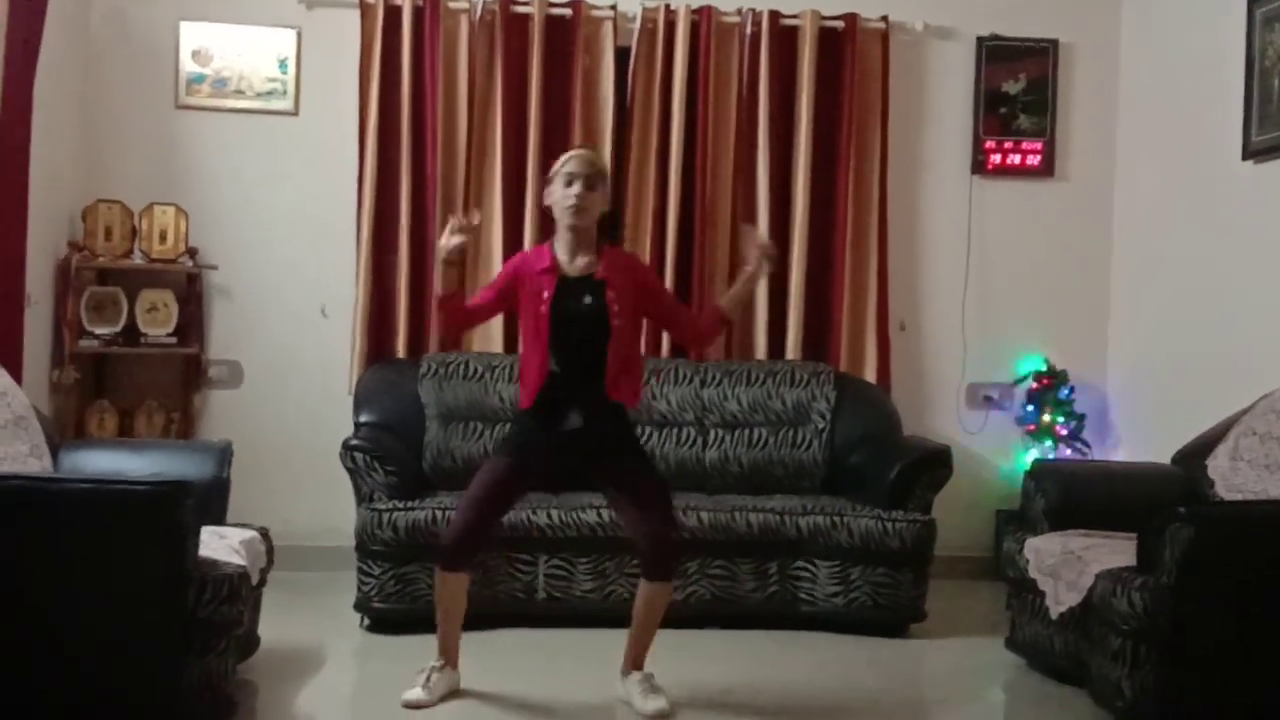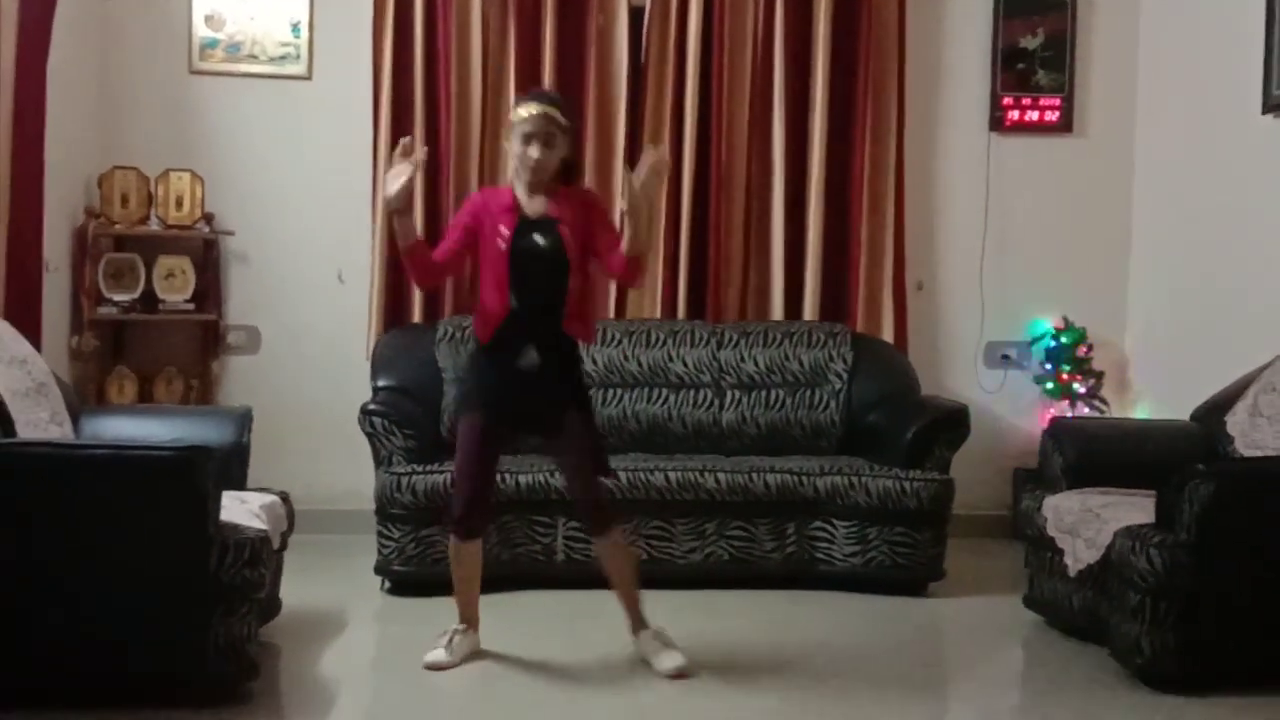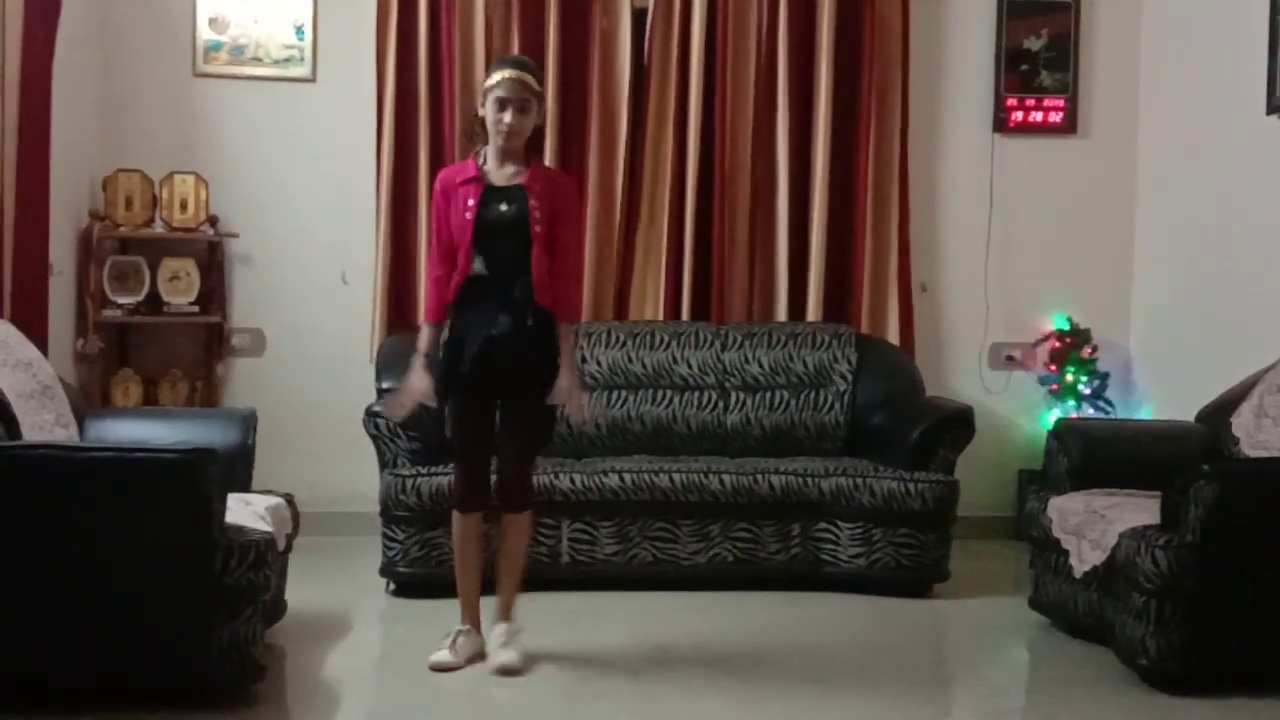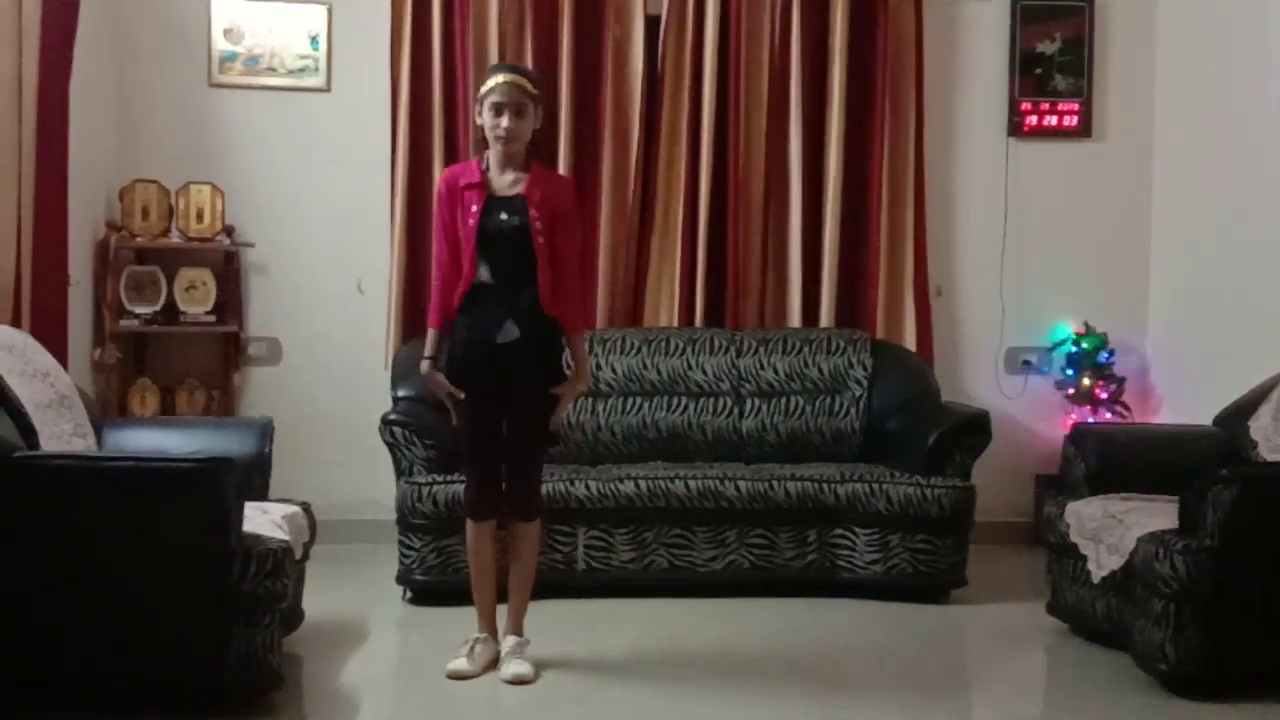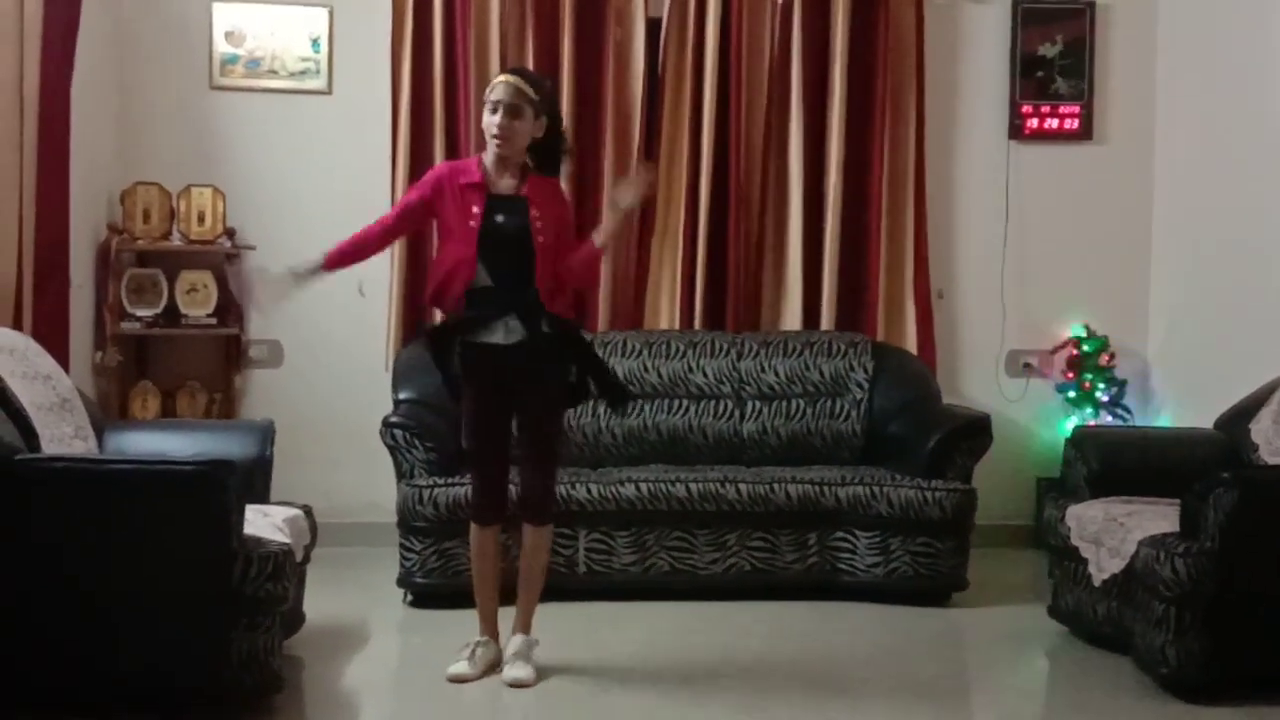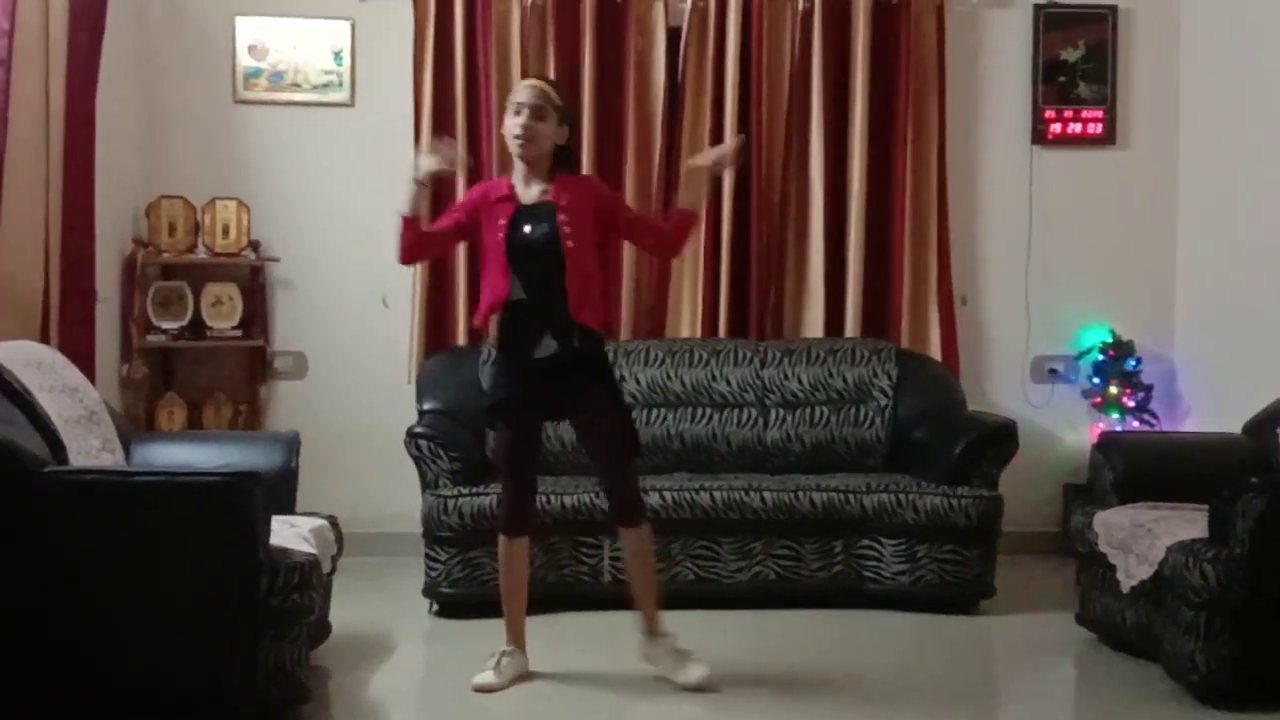
dt=0.3s
person 1, frame 1
left shoulder: (629, 271)
right shoulder: (527, 267)
left elbow: (693, 331)
right elbow: (458, 321)
left wrist: (749, 278)
right wrist: (446, 262)
left hip: (606, 426)
right hip: (538, 426)
left knee: (661, 548)
right knee: (456, 540)
left ankle: (634, 673)
right ankle: (446, 666)
person 1, frame 2
left shoulder: (583, 208)
right shoulder: (481, 207)
left elbow: (621, 270)
right elbow: (430, 273)
left wrist: (635, 202)
right wrist: (397, 210)
left hip: (558, 370)
right hip: (493, 367)
left knee: (591, 503)
right knee: (464, 505)
left ankle: (642, 628)
right ankle: (466, 626)
person 1, frame 3
left shoulder: (556, 188)
right shoulder: (451, 183)
left elbow: (565, 282)
right elbow: (438, 277)
left wrist: (568, 367)
right wrist: (423, 360)
left hip: (529, 342)
right hip: (467, 341)
left knee: (514, 483)
right knee: (467, 486)
left ankle: (506, 624)
right ankle: (468, 627)
person 1, frame 4
left shoulder: (555, 190)
right shoulder: (455, 184)
left elbow: (573, 283)
right elbow: (442, 276)
left wrist: (575, 362)
right wrist: (433, 354)
left hip: (533, 349)
right hip: (473, 346)
left knee: (524, 490)
right knee: (480, 489)
left ankle: (515, 636)
right ankle: (485, 635)
person 1, frame 5
left shoulder: (550, 196)
right shoulder: (450, 180)
left elbow: (567, 280)
right elbow: (383, 232)
left wrist: (613, 220)
right wrist: (308, 270)
left hip: (543, 352)
right hip: (478, 351)
left knee: (538, 494)
right knee: (488, 496)
left ankle: (522, 638)
right ankle: (486, 638)
person 1, frame 6
left shoulder: (588, 194)
right shoulder: (483, 200)
left elbow: (664, 241)
right elbow: (415, 252)
left wrist: (698, 183)
right wrist: (420, 186)
left hip: (581, 359)
right hip: (514, 363)
left knee: (624, 496)
right knee: (513, 506)
left ankle: (654, 637)
right ankle: (513, 649)
